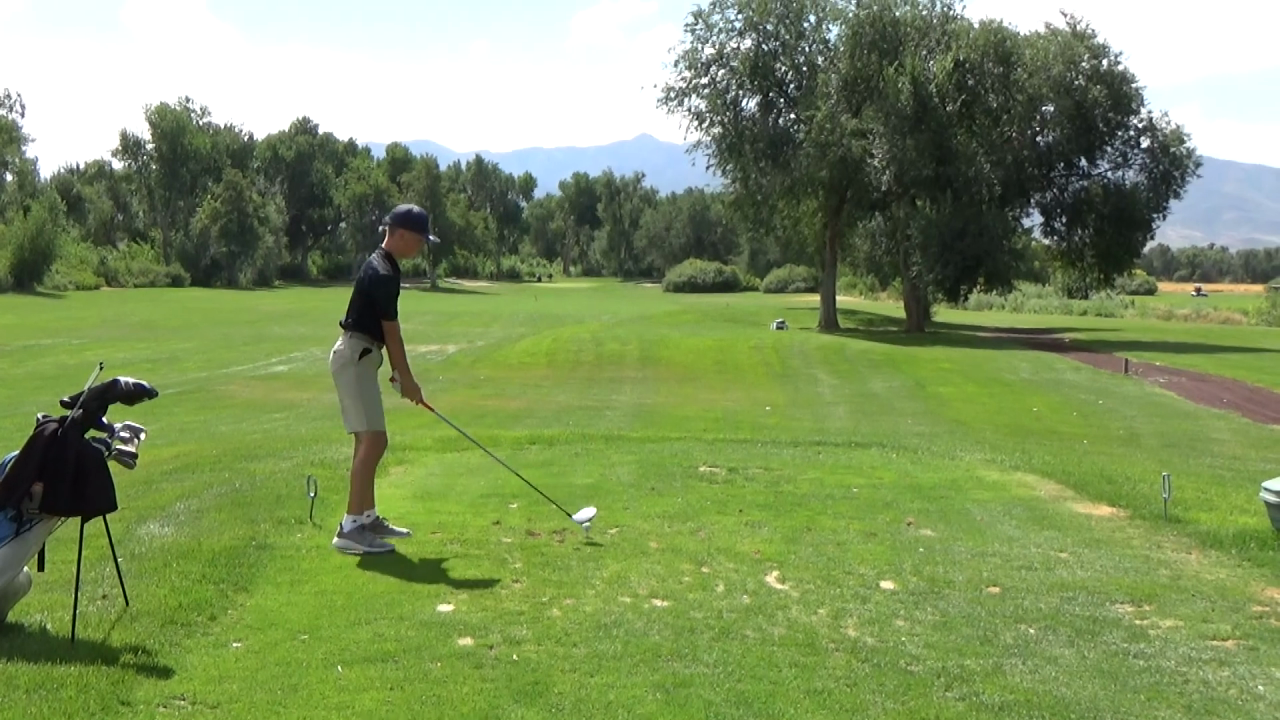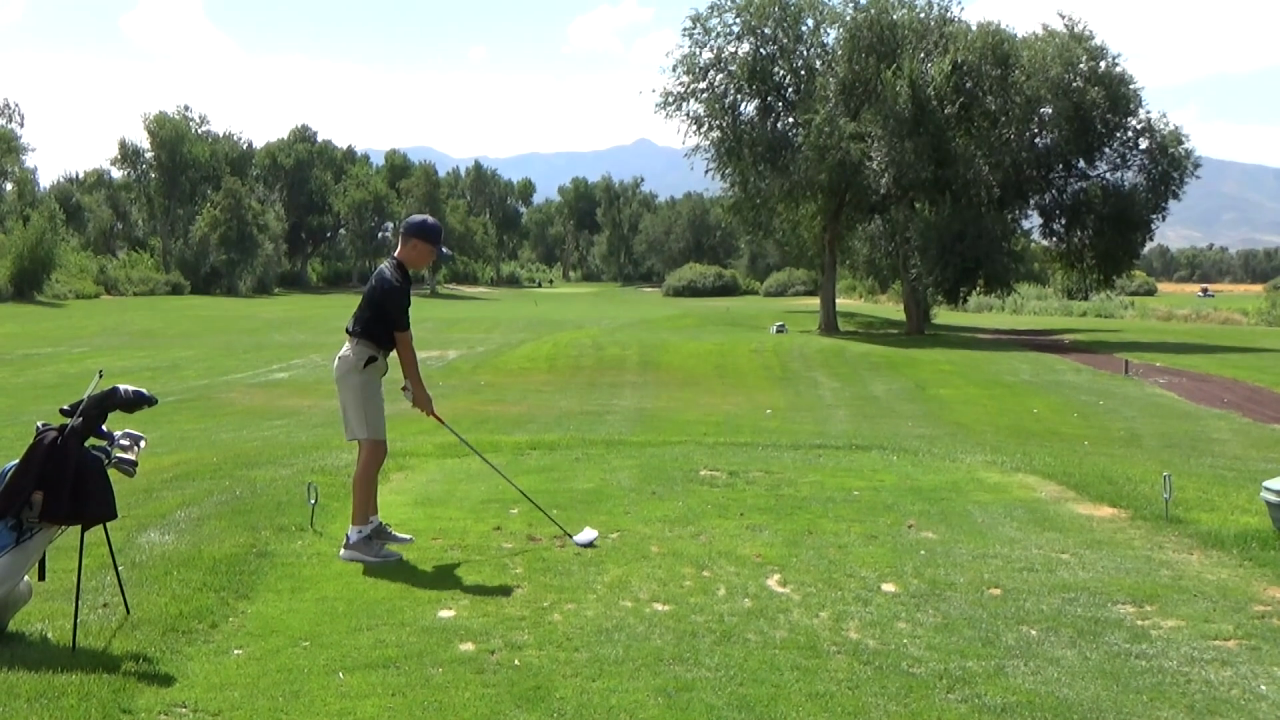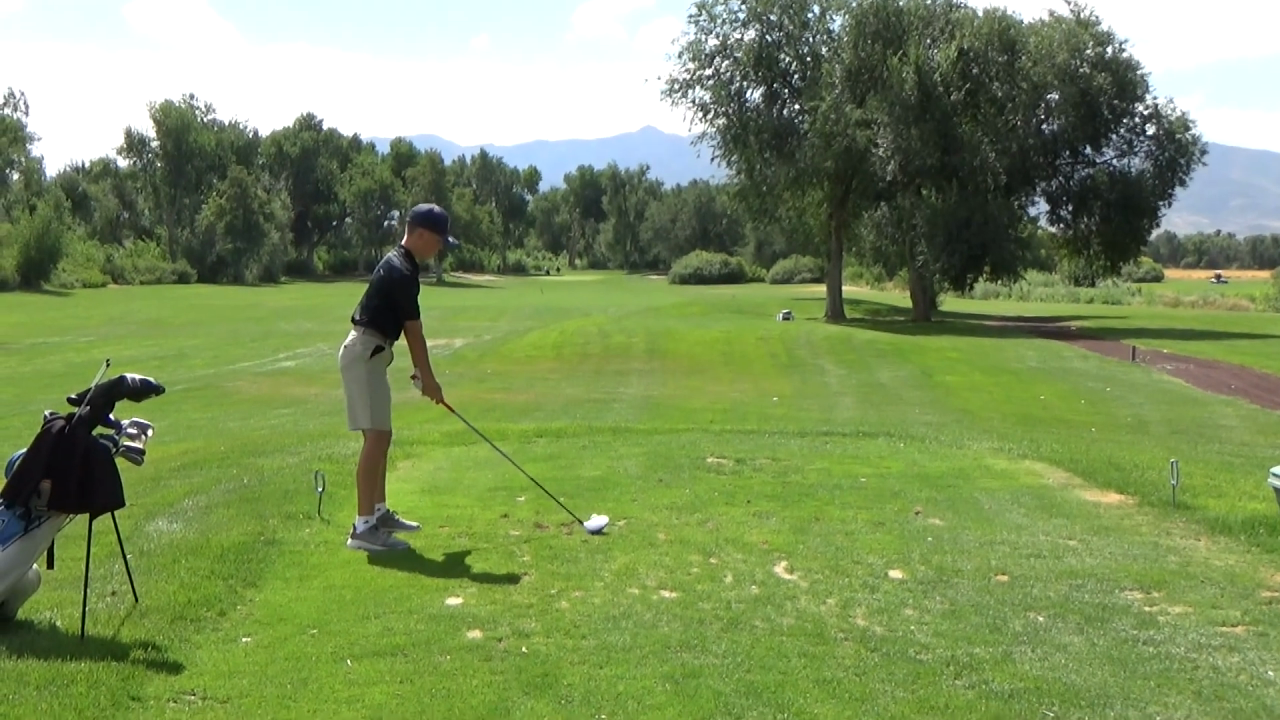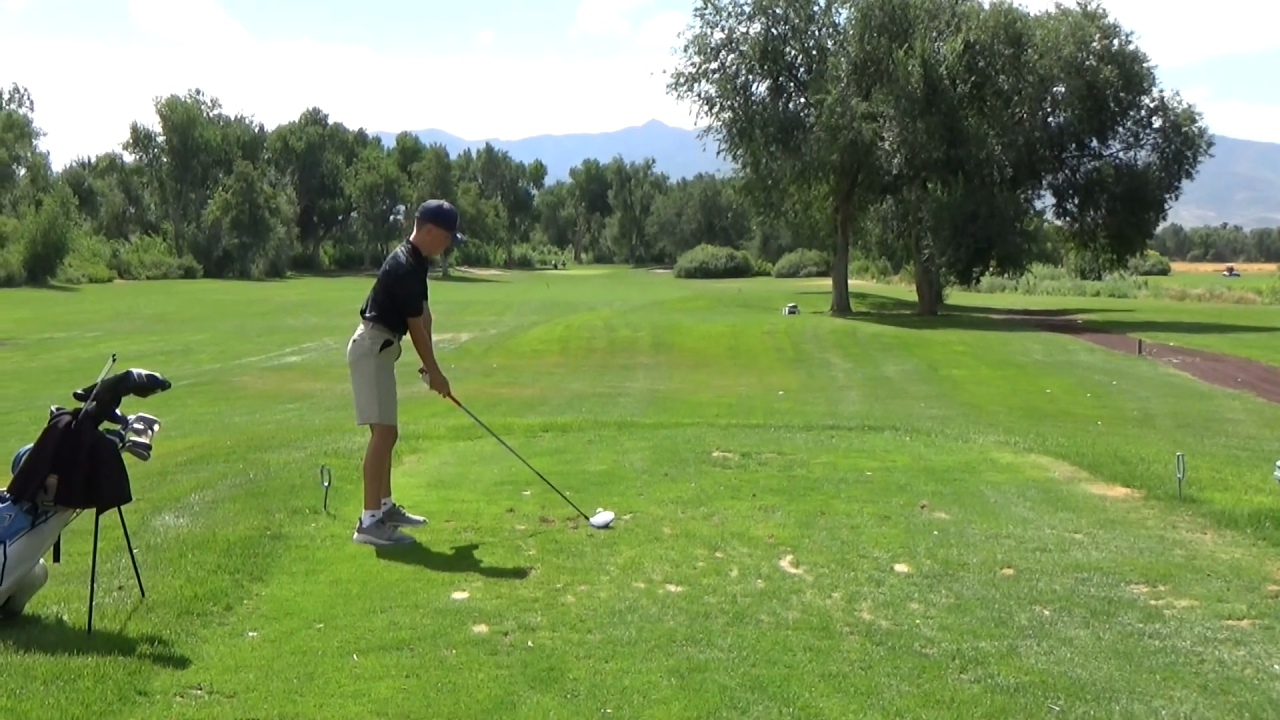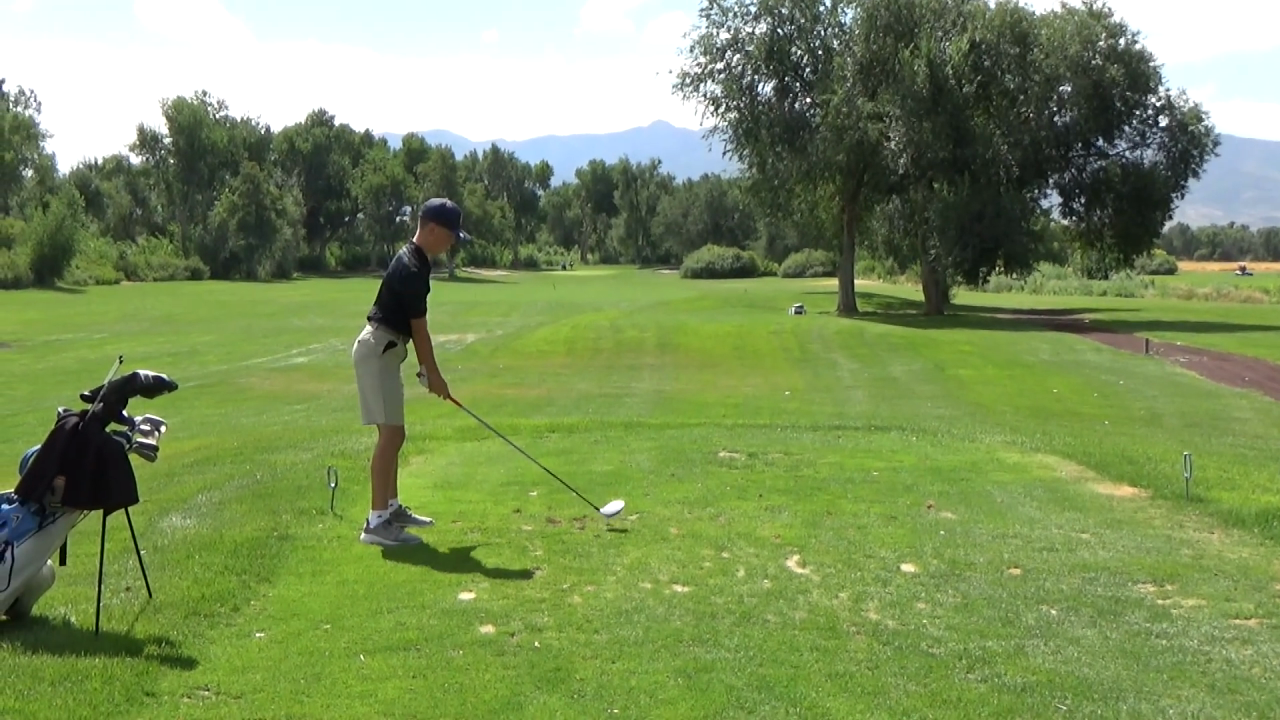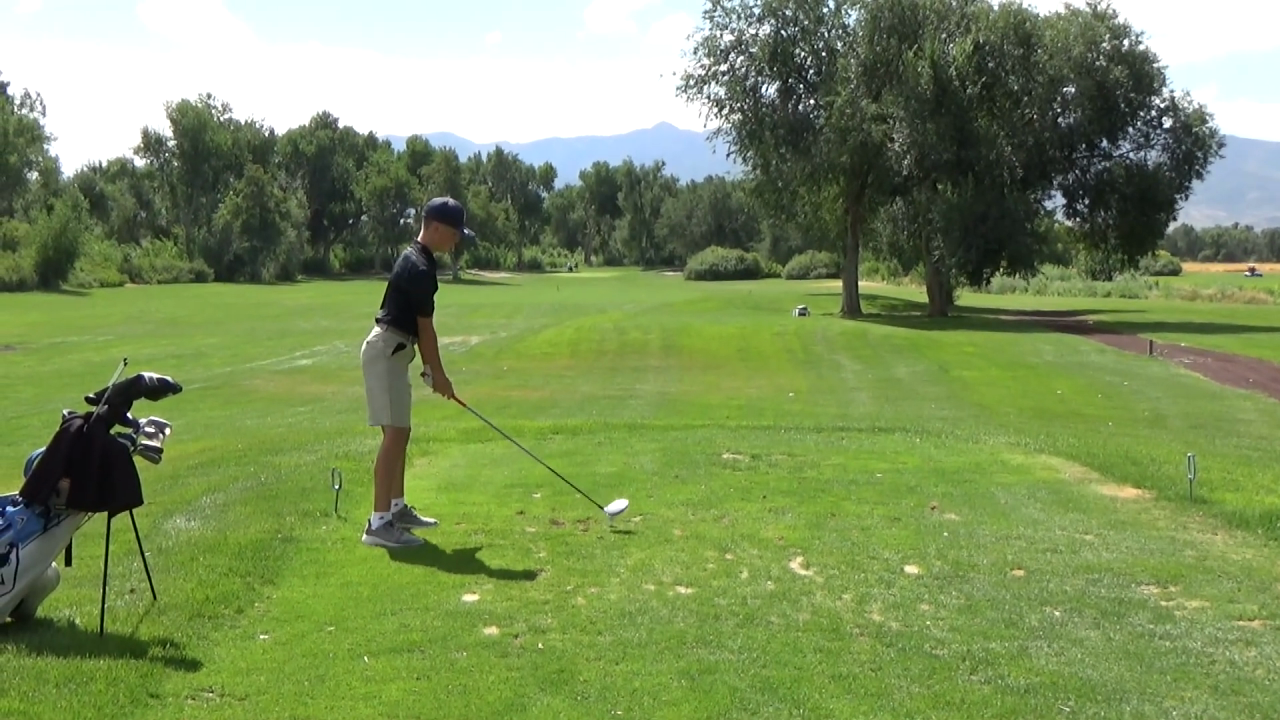
dt=0.7s
person 1, frame 1
left shoulder: (381, 267)
right shoulder: (382, 274)
left elbow: (385, 331)
right elbow: (391, 331)
left wrist: (398, 372)
right wrist: (407, 379)
left hip: (361, 357)
right hip: (355, 358)
left knee: (368, 440)
right knee: (373, 440)
left ankle: (367, 517)
right ankle: (350, 526)
person 1, frame 2
left shoulder: (391, 275)
right shoulder: (393, 284)
left elbow: (396, 339)
right elbow: (404, 341)
left wrist: (410, 382)
right wrist: (419, 389)
left hip: (365, 364)
right hip: (359, 365)
left knee: (373, 448)
right knee: (373, 448)
left ankle: (371, 525)
right ankle: (356, 538)
person 1, frame 3
left shoulder: (401, 264)
right shoulder: (401, 273)
left elbow: (410, 327)
right elbow: (413, 331)
left wrist: (419, 370)
right wrist: (428, 378)
left hip: (371, 353)
right hip: (365, 354)
left knee: (380, 436)
right knee: (376, 437)
left ankle: (378, 512)
right ankle: (363, 527)
person 1, frame 4
left shoulder: (416, 261)
right shoulder: (405, 267)
left elbow: (424, 315)
right elbow: (416, 326)
left wrist: (430, 365)
right wrist: (434, 371)
left hip: (380, 348)
right hip: (372, 349)
left knee: (386, 431)
right knee: (383, 432)
left ankle: (384, 506)
right ankle: (369, 521)
person 1, frame 5
left shoulder: (414, 260)
right shoulder: (411, 270)
left elbow: (414, 325)
right elbow: (419, 328)
left wrist: (425, 368)
right wrist: (433, 374)
left hip: (385, 349)
right hip: (378, 351)
left knee: (393, 433)
right knee: (391, 433)
left ankle: (391, 507)
right ankle: (376, 522)
person 1, frame 6
left shoulder: (415, 259)
right shoulder: (420, 268)
left elbow: (418, 325)
right elbow: (425, 326)
left wrist: (429, 366)
right wrist: (438, 373)
left hip: (392, 351)
right hip: (387, 351)
left knee: (399, 433)
right knee: (395, 434)
left ankle: (396, 508)
right ankle: (378, 523)
